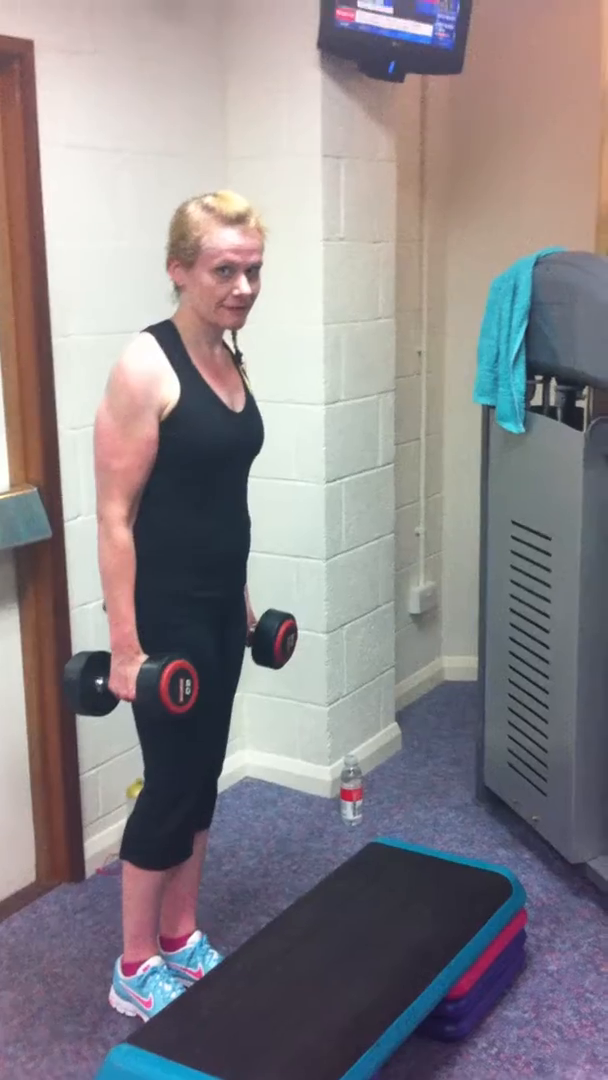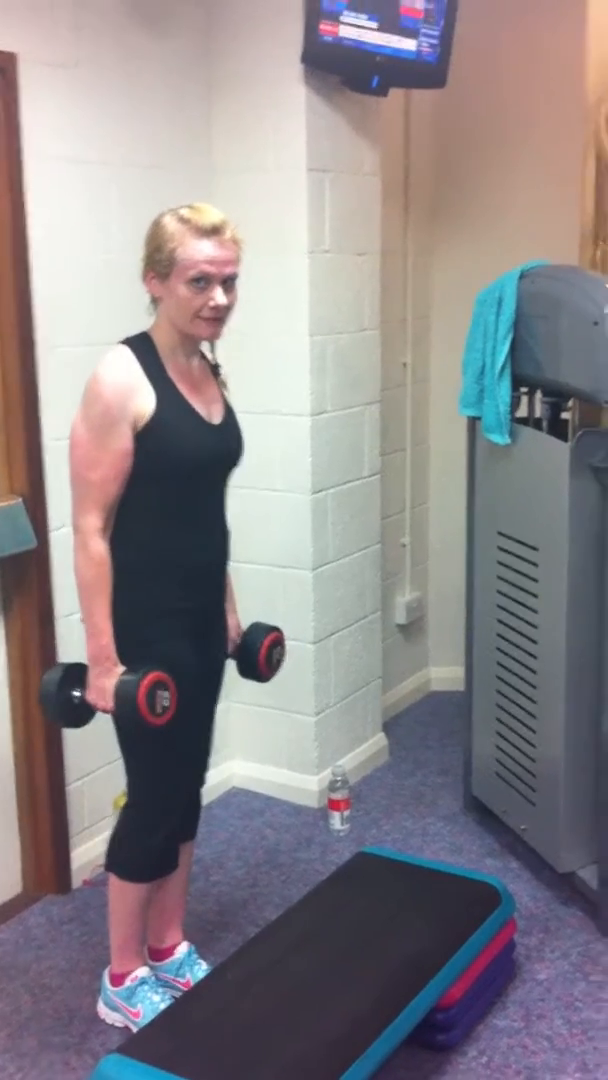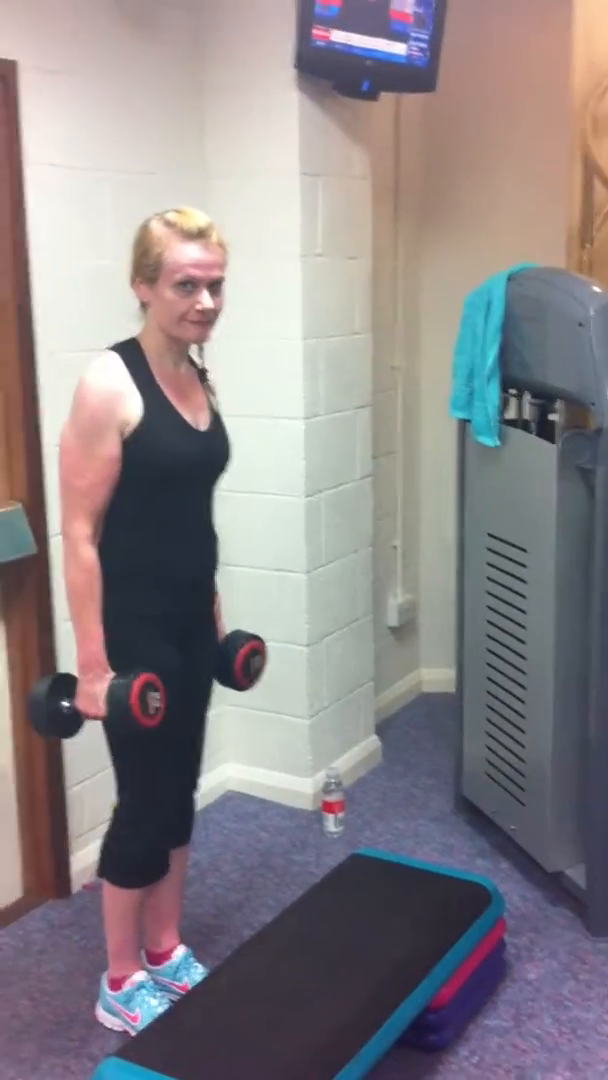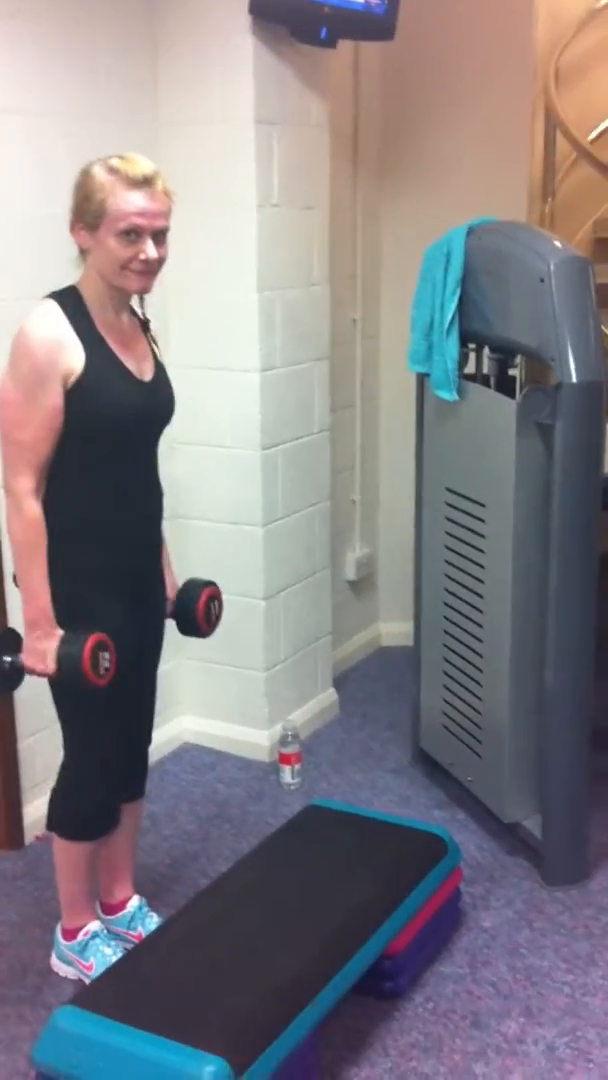
dt=0.7s
person 1, frame 1
left shoulder: (229, 358)
right shoulder: (145, 367)
right elbow: (115, 515)
right wrist: (125, 644)
left hip: (219, 604)
right hip: (165, 610)
left knee: (203, 775)
right knee: (171, 783)
left ankle: (183, 940)
right ankle: (135, 969)
person 1, frame 2
left shoulder: (209, 371)
right shoulder: (120, 379)
right elbow: (90, 527)
left wrist: (228, 607)
right wrist: (102, 656)
left hip: (200, 616)
right hip: (145, 623)
left knee: (186, 785)
right knee: (155, 794)
left ankle: (169, 949)
right ankle: (122, 979)
person 1, frame 3
left shoulder: (197, 377)
right shoulder: (109, 385)
right elbow: (79, 533)
right wrist: (92, 662)
left hip: (190, 620)
right hip: (133, 627)
left knee: (178, 790)
right knee: (144, 800)
left ankle: (167, 953)
right ankle: (121, 984)
person 1, frame 4
left shoulder: (138, 327)
left wrist: (165, 568)
left hip: (138, 576)
right hip: (79, 584)
left knee: (130, 744)
right knee: (93, 755)
left ankle: (121, 905)
right ankle: (75, 935)
